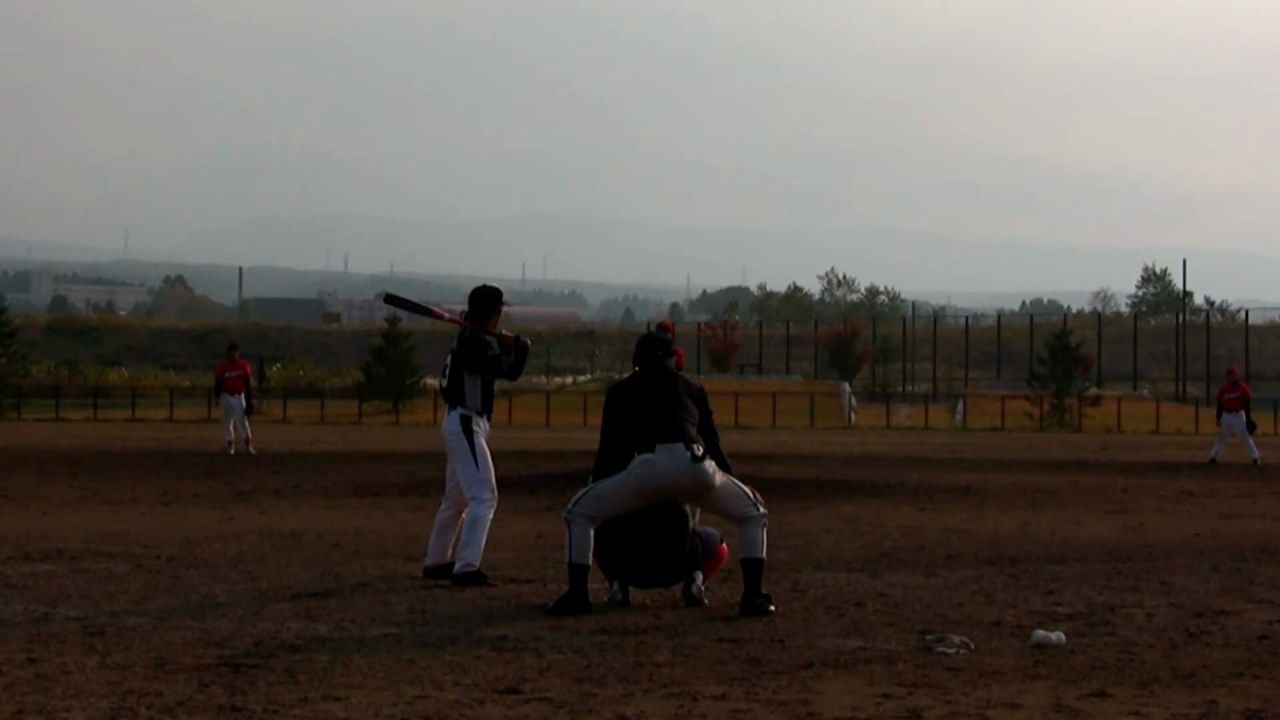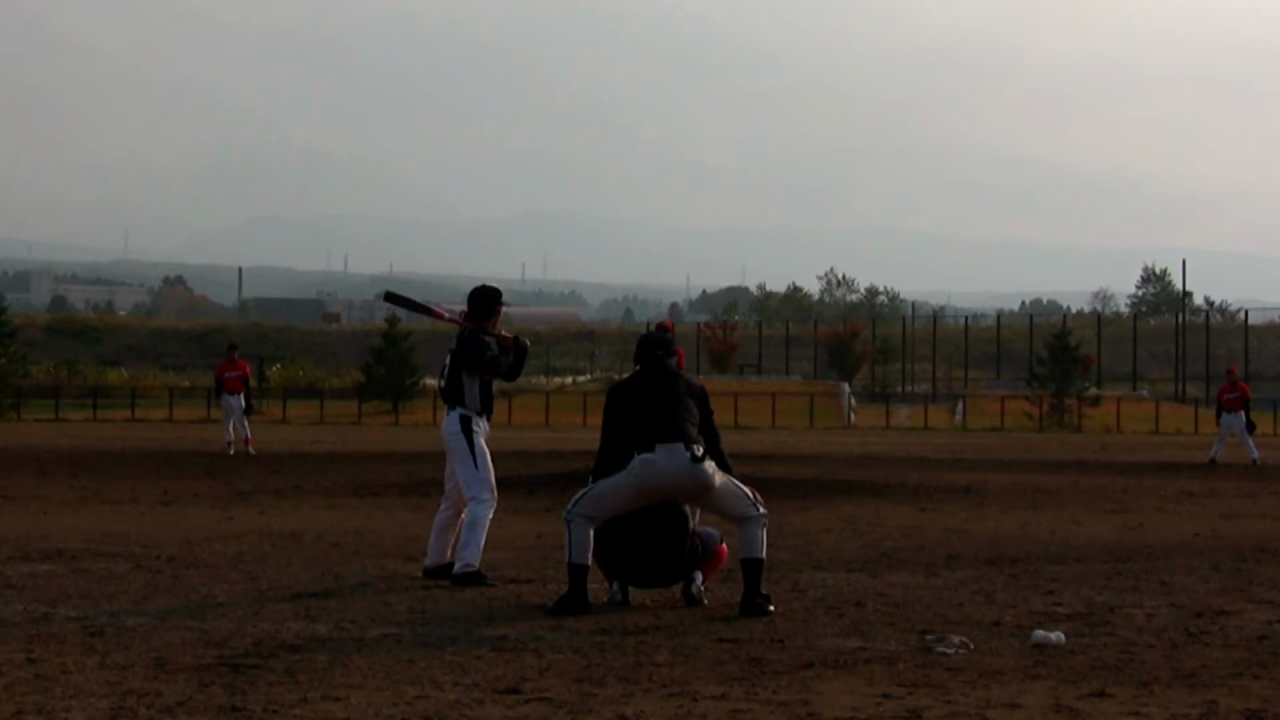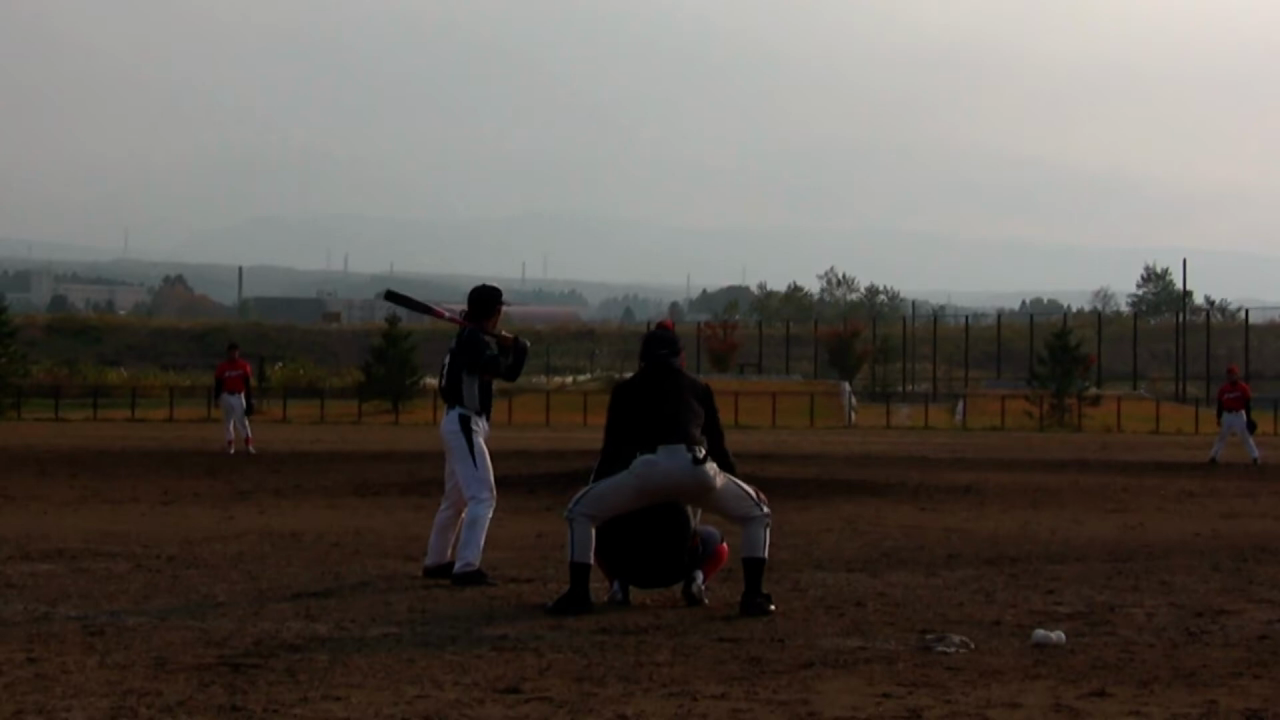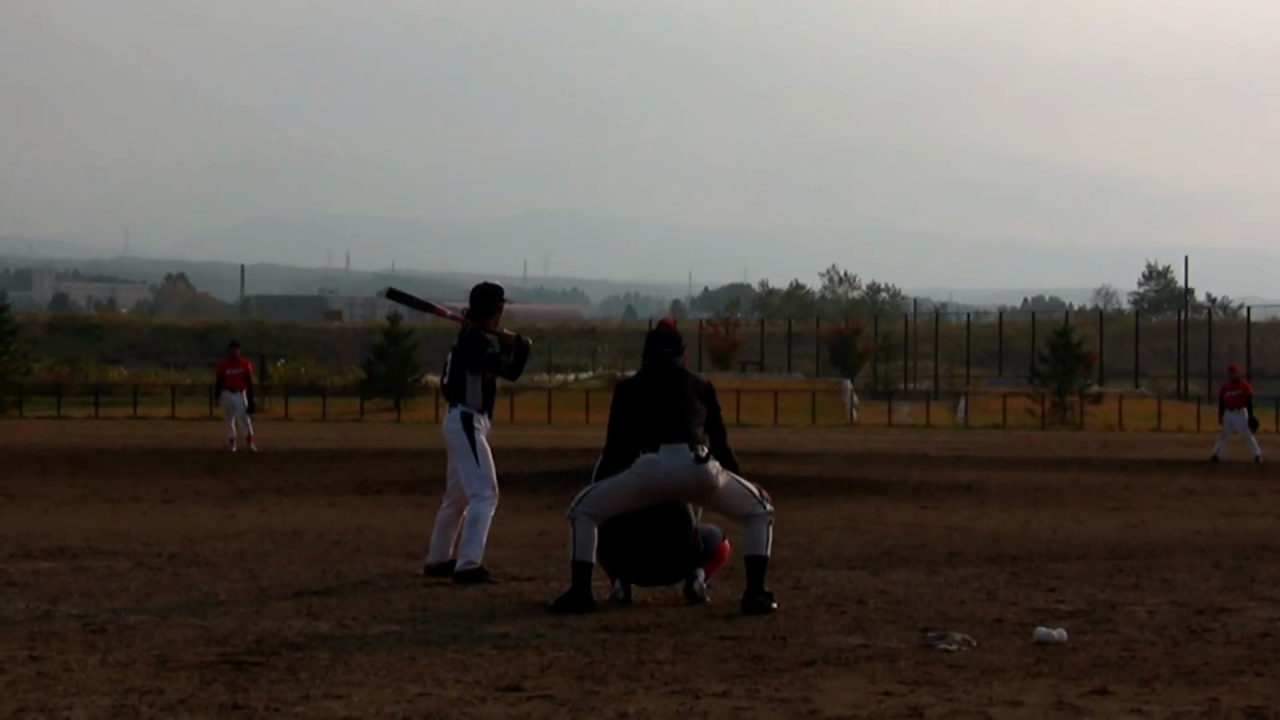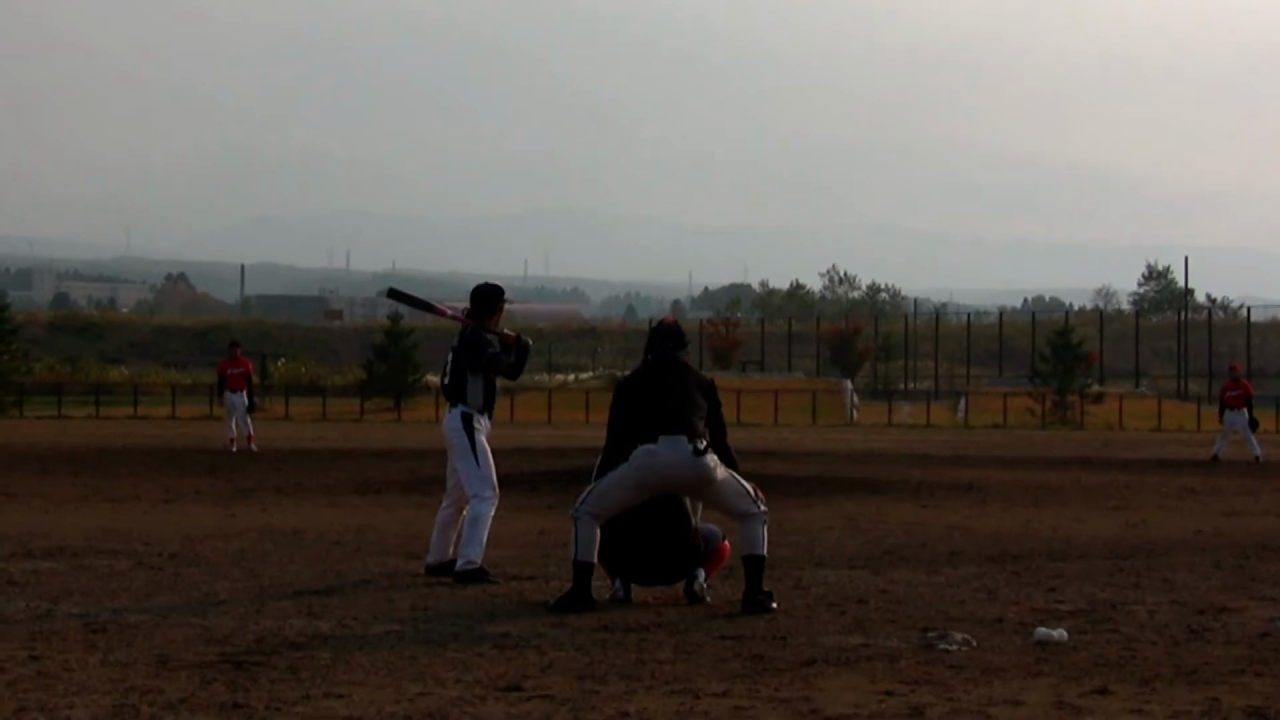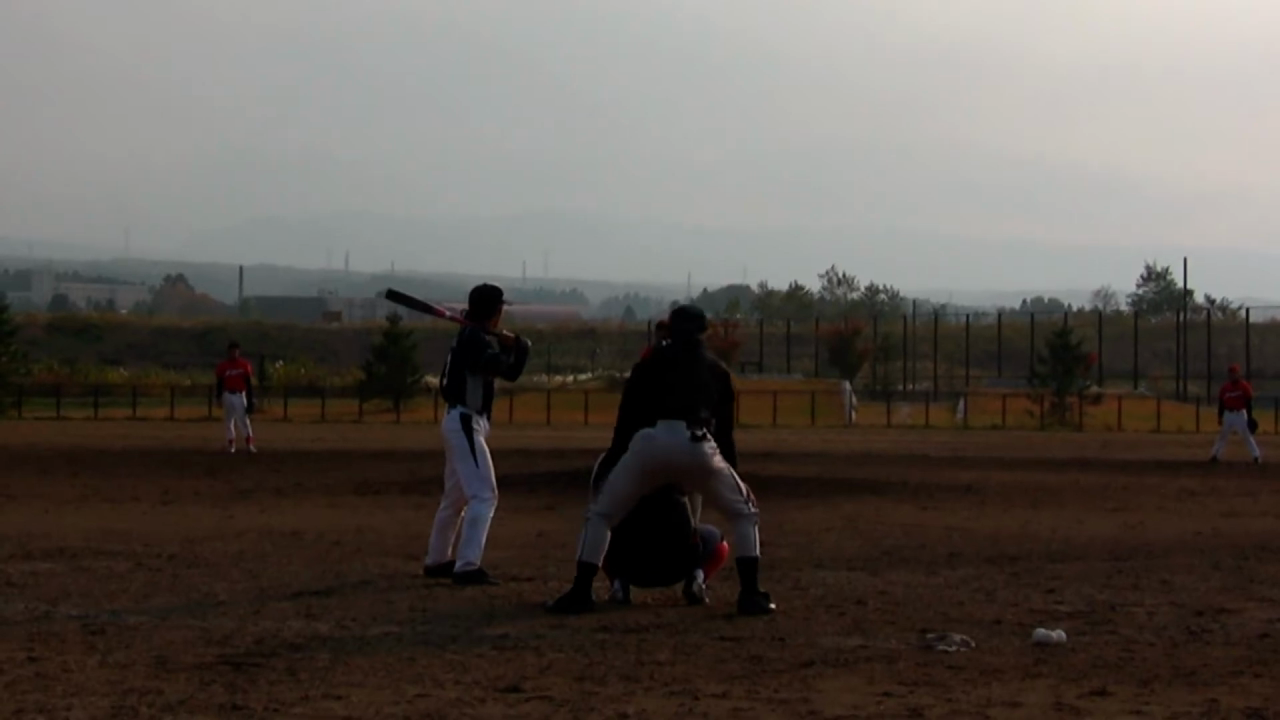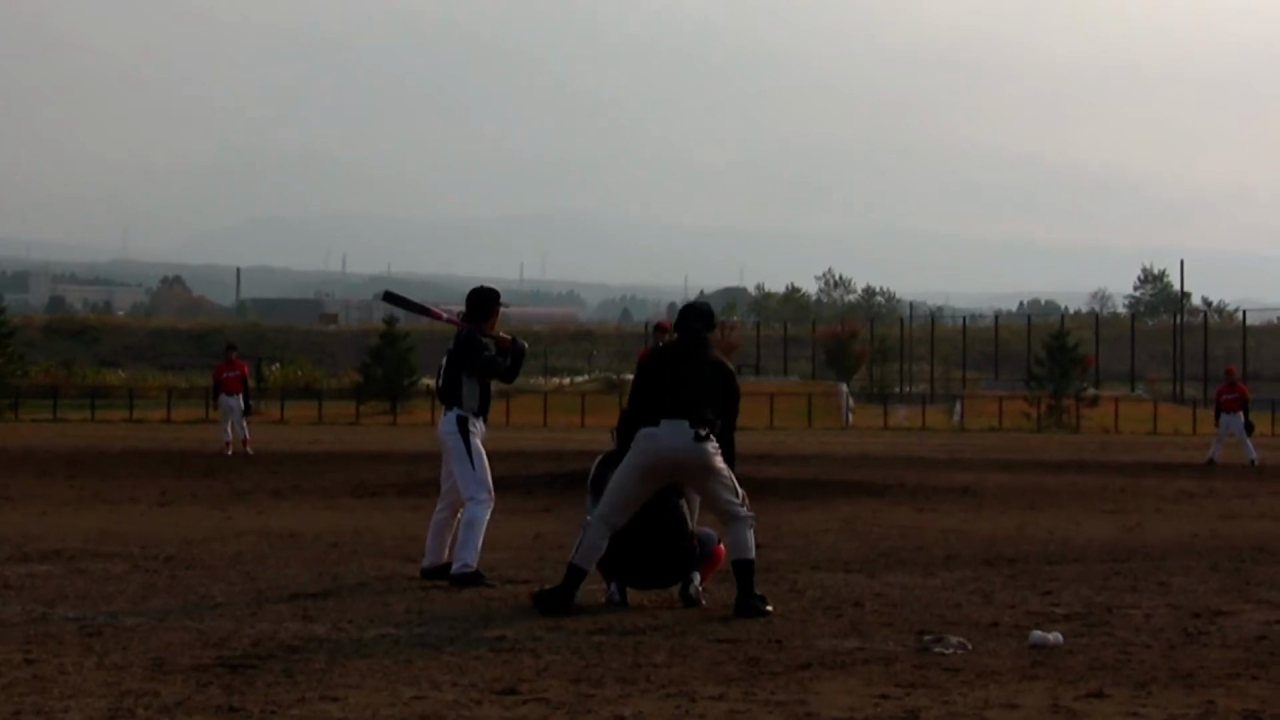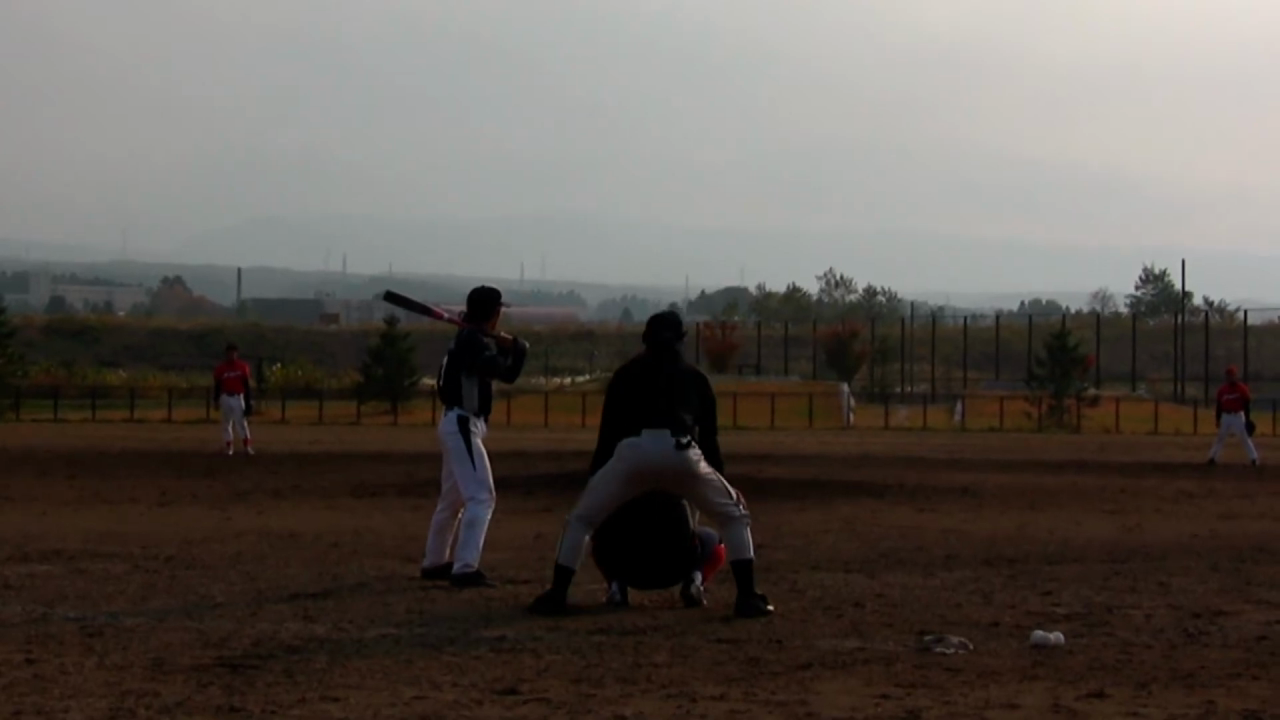
dt=0.3s
person 1, frame 1
left shoulder: (470, 338)
right shoulder: (474, 339)
left elbow: (511, 372)
right elbow: (500, 368)
left wrist: (515, 345)
right wrist: (509, 346)
left hip: (462, 423)
right hip: (466, 424)
left knee: (456, 498)
right knee: (483, 496)
left ankle: (437, 562)
right ankle: (466, 568)
person 1, frame 2
left shoulder: (470, 339)
right shoulder: (473, 339)
left elbow: (510, 372)
right elbow: (499, 369)
left wrist: (515, 346)
right wrist: (508, 347)
left hip: (461, 423)
right hip: (465, 425)
left knee: (455, 498)
right knee: (483, 496)
left ankle: (436, 562)
right ankle: (465, 569)
person 1, frame 3
left shoulder: (469, 338)
right shoulder: (473, 339)
left elbow: (510, 373)
right elbow: (498, 368)
left wrist: (514, 347)
right wrist: (506, 347)
left hip: (462, 423)
right hip: (464, 423)
left knee: (456, 498)
right knee: (482, 496)
left ankle: (437, 561)
right ankle: (466, 568)
person 1, frame 4
left shoulder: (471, 336)
right shoulder: (475, 337)
left elbow: (511, 372)
right elbow: (500, 367)
left wrist: (516, 344)
right wrist: (510, 345)
left hip: (463, 420)
right hip: (466, 422)
left knee: (457, 496)
right knee: (484, 494)
left ankle: (438, 560)
right ankle: (468, 566)
person 1, frame 5
left shoulder: (472, 336)
right shoulder: (475, 337)
left elbow: (511, 371)
right elbow: (502, 368)
left wrist: (515, 344)
right wrist: (512, 345)
left hip: (462, 421)
right hip: (466, 422)
left knee: (457, 495)
right knee: (485, 494)
left ankle: (439, 560)
right ankle: (468, 566)
person 1, frame 6
left shoulder: (470, 337)
right shoulder: (475, 338)
left elbow: (509, 373)
right elbow: (504, 369)
left wrist: (513, 345)
right wrist: (512, 346)
left hip: (461, 421)
right hip: (465, 422)
left knee: (455, 497)
right knee: (484, 495)
left ankle: (437, 561)
right ankle: (467, 567)
person 1, frame 7
left shoulder: (468, 339)
right shoulder: (472, 340)
left elbow: (506, 375)
right elbow: (499, 371)
left wrist: (510, 347)
right wrist: (509, 348)
left hip: (458, 423)
right hip: (462, 425)
left knee: (452, 498)
right knee: (480, 497)
left ankle: (434, 563)
right ankle: (464, 569)
person 1, frame 8
left shoulder: (469, 339)
right shoulder: (472, 340)
left elbow: (507, 374)
right elbow: (499, 370)
left wrist: (512, 347)
right wrist: (509, 347)
left hip: (458, 423)
right hip: (462, 424)
left knee: (452, 499)
right knee: (481, 497)
left ankle: (434, 563)
right ankle: (465, 569)
person 2, frame 1
left shoulder: (622, 391)
right shoulder: (691, 389)
left elbow: (609, 447)
right elbow: (711, 441)
left wrist: (595, 483)
right wrist: (729, 479)
left hip: (646, 468)
right hip: (695, 467)
left knee: (579, 513)
right knee: (753, 512)
left ankle: (577, 595)
right ankle: (753, 596)
person 2, frame 2
left shoulder: (622, 391)
right shoulder: (693, 388)
left elbow: (609, 446)
right elbow: (712, 441)
left wrist: (595, 483)
right wrist: (729, 479)
left hip: (645, 468)
right hip: (694, 467)
left knee: (579, 514)
right knee: (753, 513)
left ankle: (577, 595)
right ankle: (752, 597)
person 2, frame 3
left shoulder: (627, 390)
right shoulder: (698, 388)
left elbow: (613, 446)
right elbow: (717, 442)
left wrist: (597, 483)
right wrist: (734, 480)
left hip: (647, 469)
right hip: (696, 468)
left knee: (580, 511)
right knee: (757, 513)
left ankle: (578, 595)
right ankle: (753, 597)
person 2, frame 4
left shoulder: (629, 388)
right shoulder: (700, 386)
left elbow: (616, 445)
right elbow: (719, 440)
left wrist: (601, 482)
right wrist: (736, 476)
left hip: (649, 469)
right hip: (698, 467)
left knee: (583, 511)
right knee: (760, 510)
left ankle: (580, 593)
right ankle: (755, 595)
person 2, frame 5
left shoulder: (632, 383)
right shoulder: (702, 382)
left elbow: (615, 440)
right elbow: (719, 437)
left wrist: (601, 479)
right wrist: (734, 474)
left hip: (647, 460)
right hip: (697, 460)
left knee: (586, 512)
right knee: (753, 511)
left ankle: (580, 592)
right ankle: (754, 594)
person 2, frame 6
left shoulder: (647, 365)
right shoulder: (715, 369)
left elbow: (626, 420)
right elbow: (724, 428)
left wrist: (611, 467)
right wrist: (732, 471)
left hip: (649, 443)
right hip: (697, 445)
left knee: (601, 515)
right knee: (744, 513)
left ankle: (580, 594)
right ankle: (750, 595)
person 2, frame 7
left shoulder: (654, 361)
right shoulder: (722, 368)
left elbow: (633, 414)
right elbow: (727, 428)
left wrist: (626, 450)
right wrist: (727, 472)
left hip: (651, 442)
right hip: (699, 445)
left knee: (604, 519)
right knee: (739, 516)
left ankle: (564, 594)
right ankle: (747, 597)
person 2, frame 8
left shoulder: (626, 373)
right shoulder: (695, 376)
left elbow: (608, 430)
right elbow: (708, 434)
left wrist: (594, 473)
right wrist: (719, 476)
left hip: (632, 452)
right hip: (681, 452)
left knee: (581, 518)
right knee: (734, 515)
left ankle: (556, 596)
right ankle: (747, 597)
